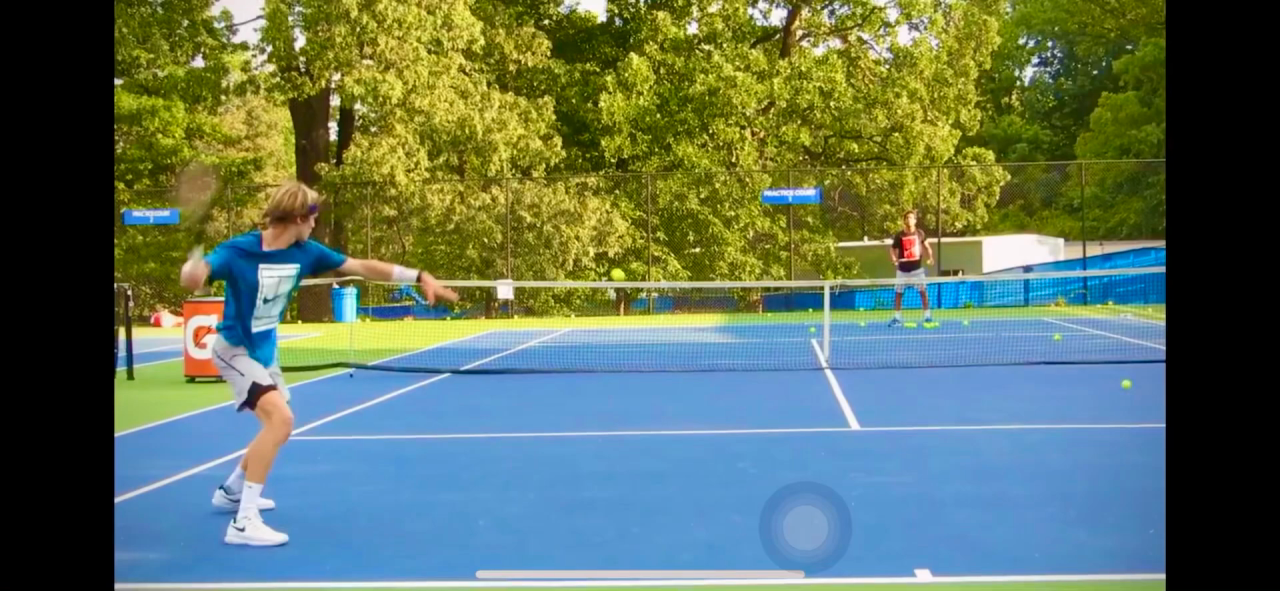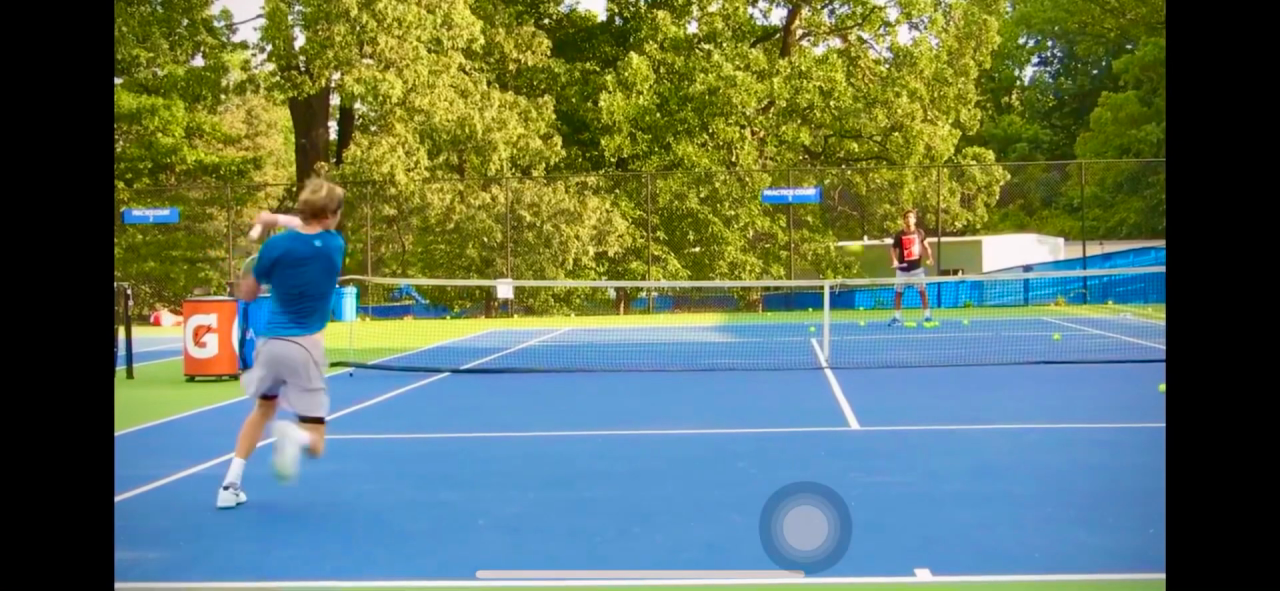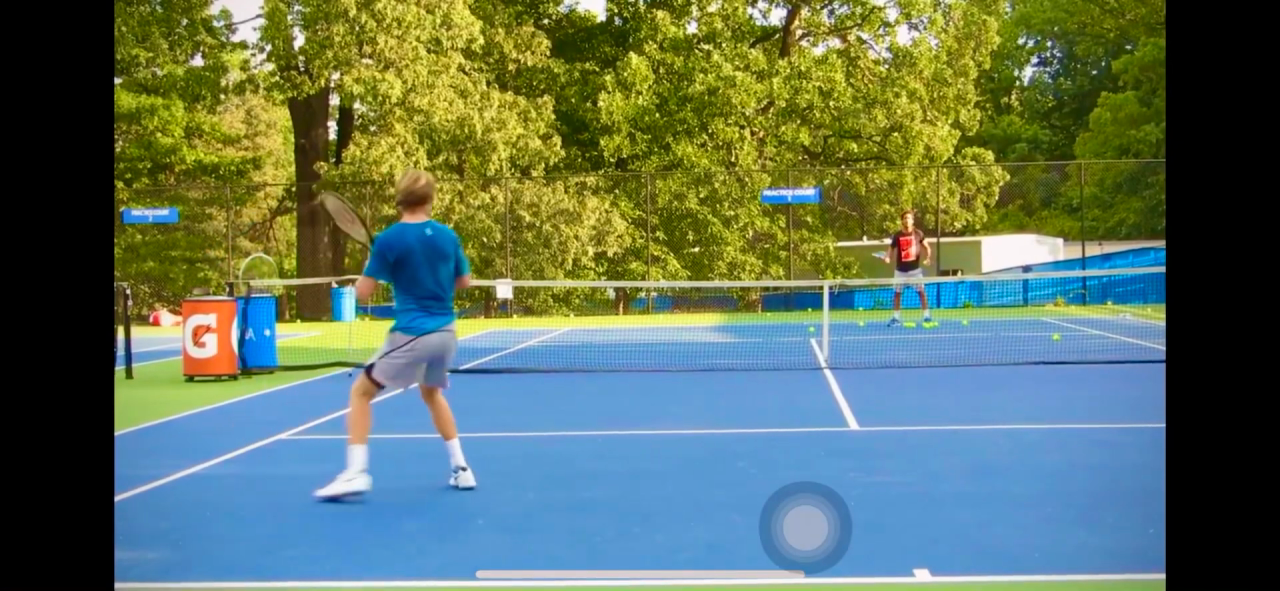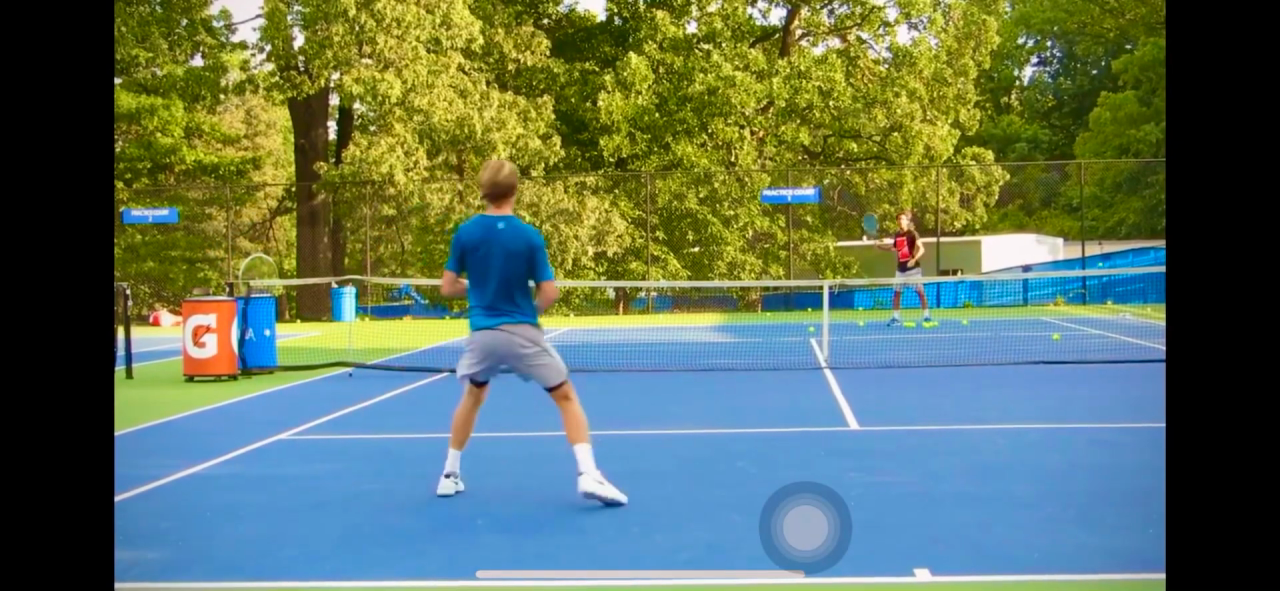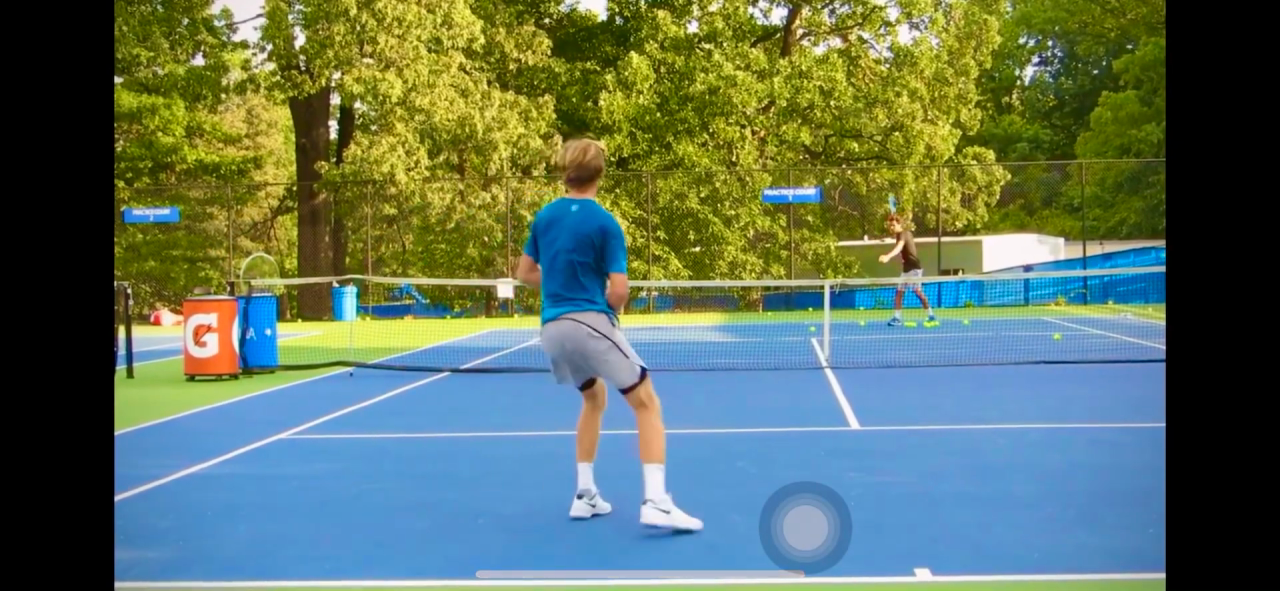
dt=0.4s
person 1, frame 1
left shoulder: (305, 252)
right shoulder: (238, 250)
left elbow: (362, 266)
right elbow: (190, 280)
left wrist: (419, 277)
right wrist: (195, 268)
left hip: (263, 354)
right hip: (234, 351)
left knee: (276, 423)
right knee: (279, 420)
left ankle: (231, 490)
right ankle: (244, 524)
person 1, frame 2
left shoulder: (276, 245)
right shoulder: (335, 245)
left elbow: (245, 293)
right wrist: (278, 219)
left hip: (270, 343)
right hip: (305, 348)
left knee: (264, 409)
right knee: (313, 440)
left ankle: (230, 484)
right ankle: (292, 436)
person 1, frame 3
left shoulder: (388, 239)
right shoulder: (449, 236)
left elbow: (364, 291)
right elbow: (465, 283)
left wrist: (366, 276)
left hip: (410, 336)
right hip: (445, 332)
left knee: (361, 392)
right knee: (432, 395)
left ankle: (355, 473)
right ankle: (460, 468)
person 1, frame 4
left shoulder: (466, 232)
right shoulder: (529, 236)
left elbow: (448, 286)
right elbow: (549, 295)
left hip: (483, 335)
right hip: (523, 334)
left knee: (471, 399)
right knee: (566, 398)
left ankle: (450, 475)
right ankle: (589, 477)
person 1, frame 5
left shoulder: (543, 215)
right shoulder: (605, 222)
left elbow: (524, 274)
right elbow: (618, 291)
left hip: (552, 328)
right hip: (590, 324)
left knee: (595, 400)
right knee: (646, 406)
left ankle: (585, 495)
right ankle: (655, 502)
